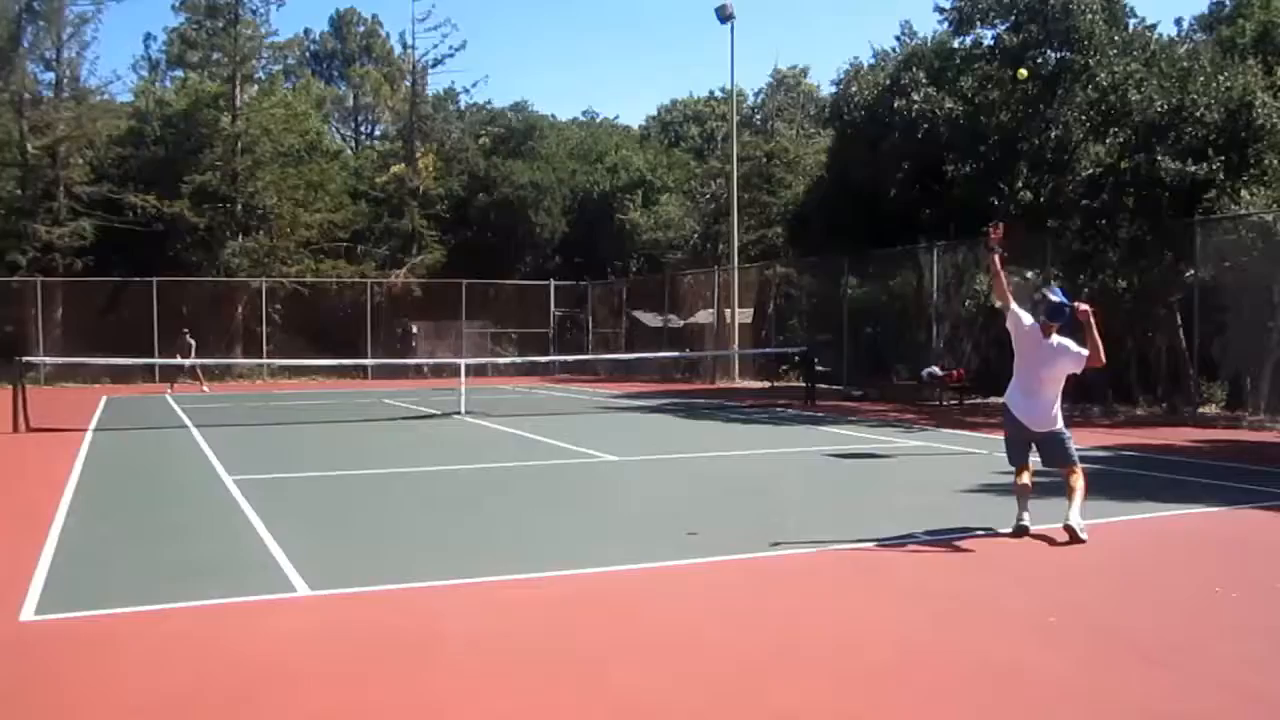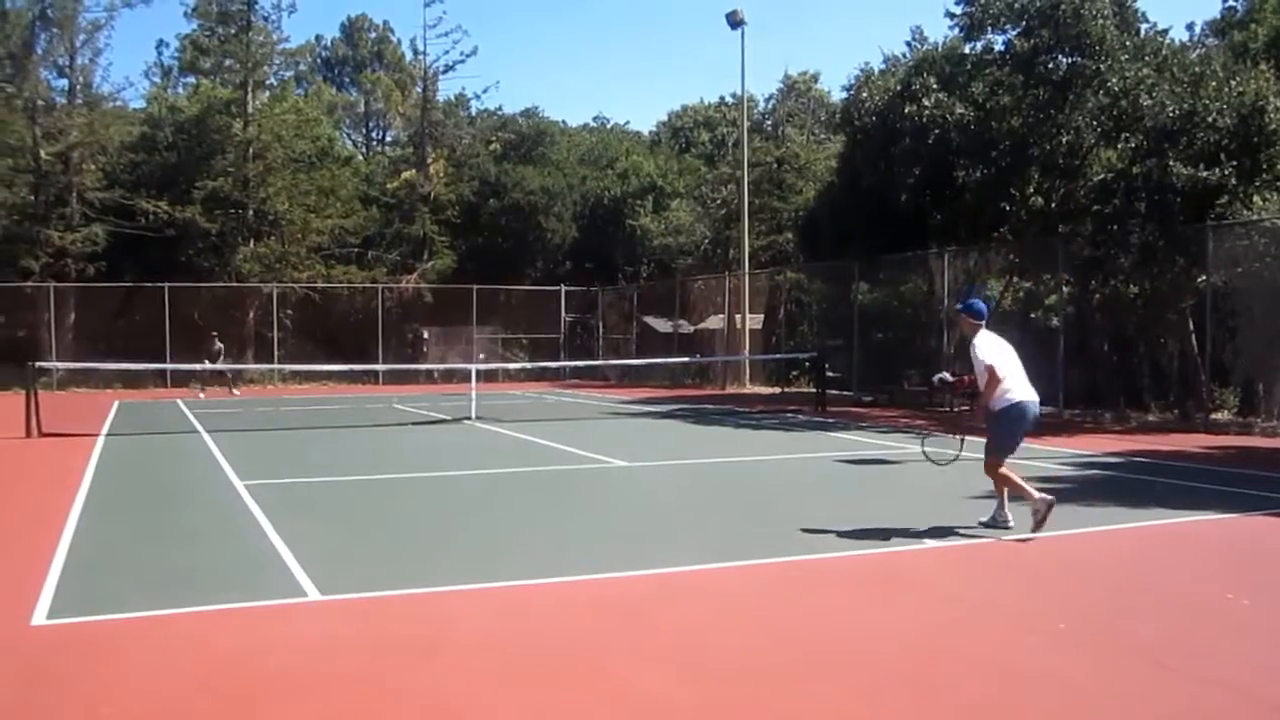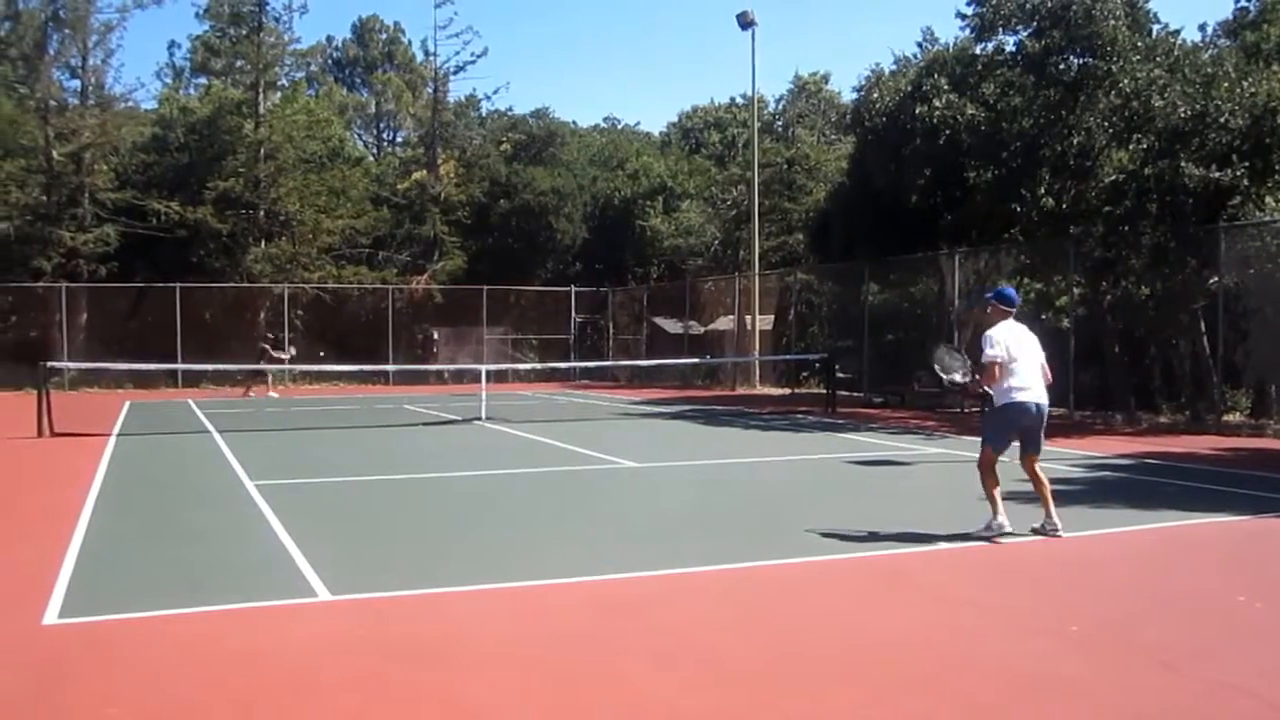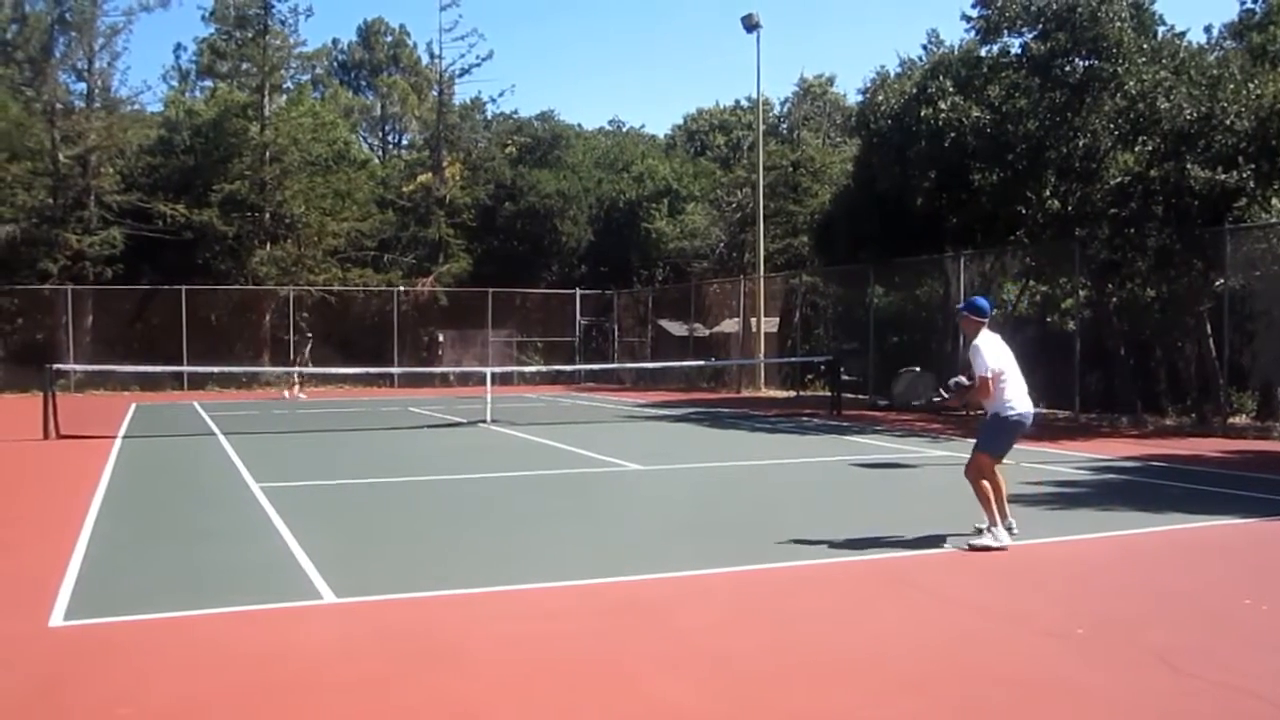
dt=0.7s
person 1, frame 1
left shoulder: (1024, 329)
right shoulder: (1063, 349)
left elbow: (1003, 293)
right elbow: (1097, 361)
left wrist: (994, 252)
right wrist: (1090, 323)
left hip: (1015, 416)
right hip: (1046, 425)
left knee: (1022, 471)
right knee: (1073, 474)
left ankle: (1022, 516)
right ankle: (1073, 518)
person 1, frame 2
left shoulder: (979, 344)
right shoulder: (993, 339)
left elbow: (995, 378)
left wrist: (982, 402)
right wrist: (986, 404)
left hip: (1014, 406)
right hip: (1028, 403)
left knee: (993, 467)
right knee: (994, 460)
left ankle: (1039, 500)
right ankle: (1001, 514)
person 1, frame 3
left shoulder: (994, 334)
right shoulder: (1029, 334)
left elbow: (993, 374)
right elbow: (1047, 376)
left wrist: (980, 382)
left hip: (1012, 404)
right hip: (1040, 404)
left knee: (986, 462)
right knee: (1031, 464)
left ankle: (999, 519)
right ankle: (1051, 520)
person 1, frame 4
left shoulder: (980, 346)
right shoulder: (995, 340)
left elbow: (985, 391)
left wrist: (962, 398)
right wrist: (970, 393)
left hip: (1009, 414)
right hip: (1020, 411)
left knee: (974, 470)
right knee: (986, 465)
left ankle: (997, 531)
right ankle: (1004, 521)
